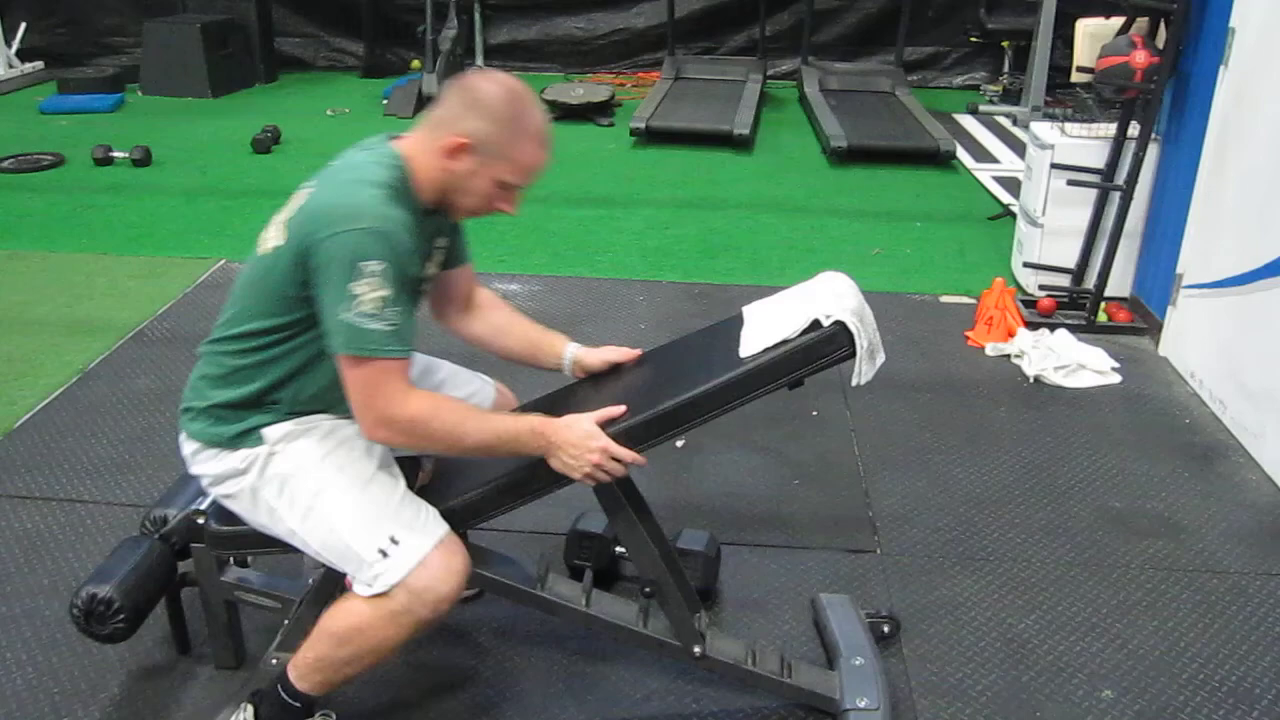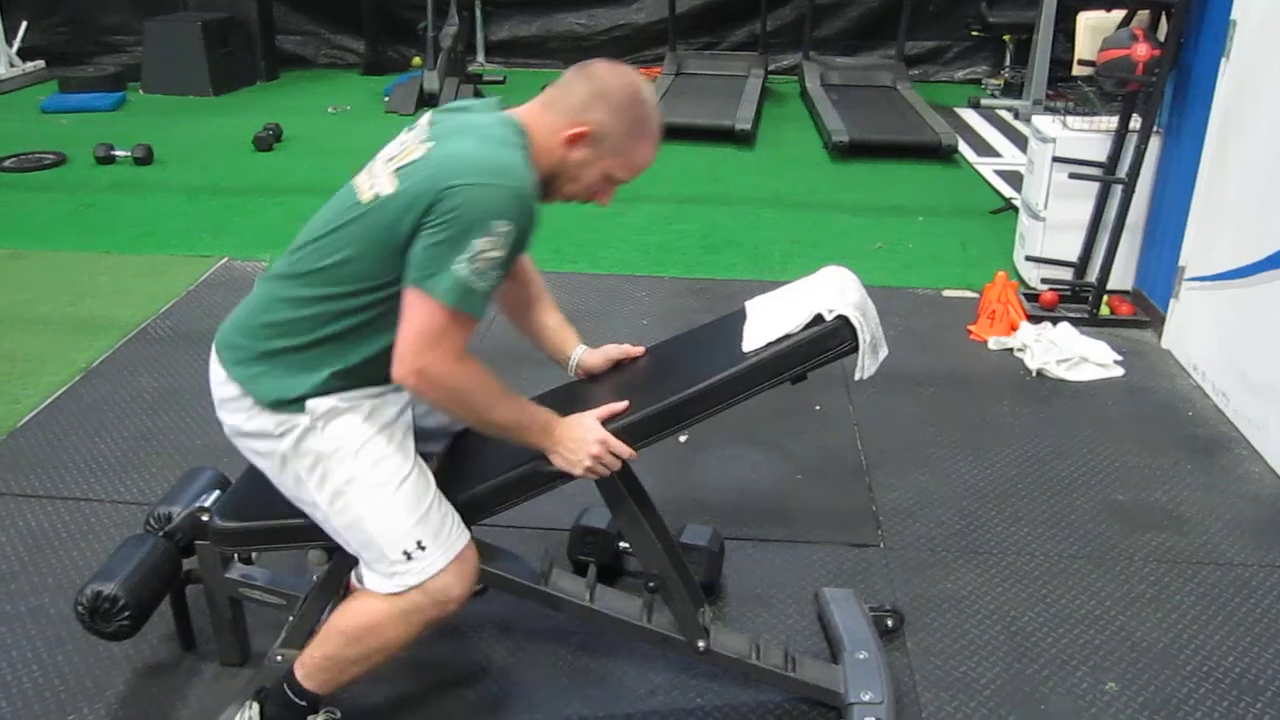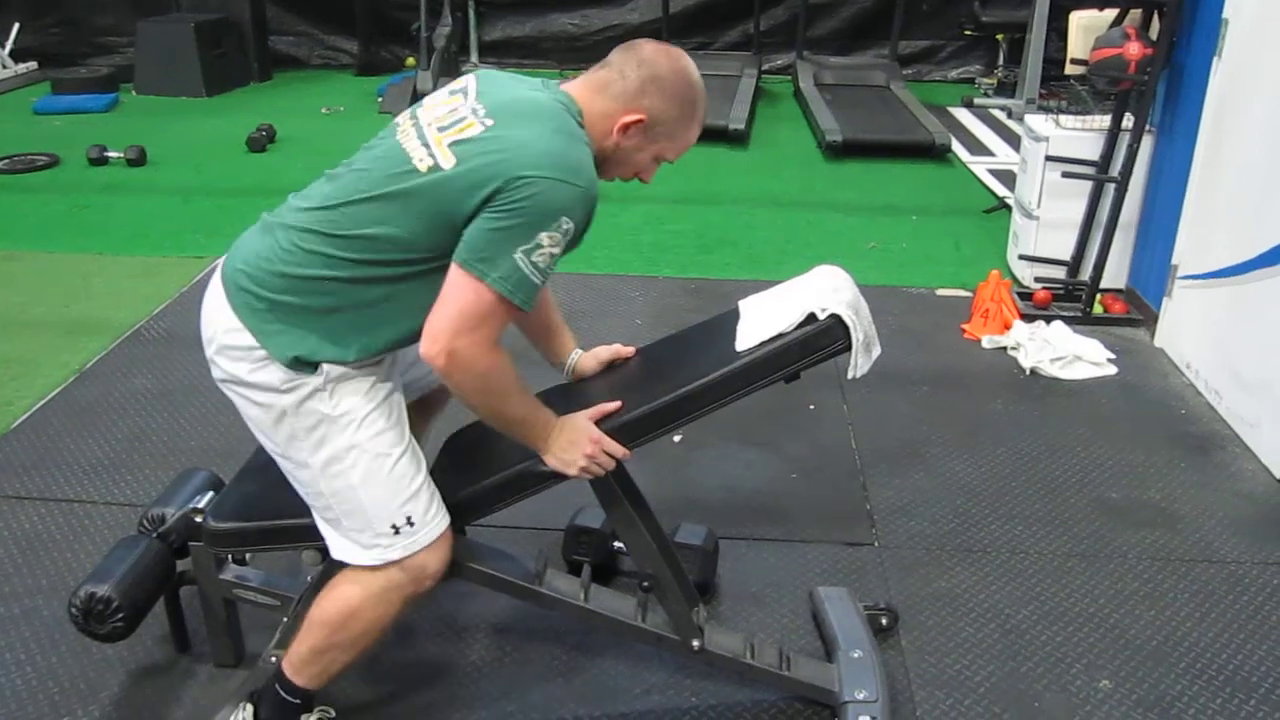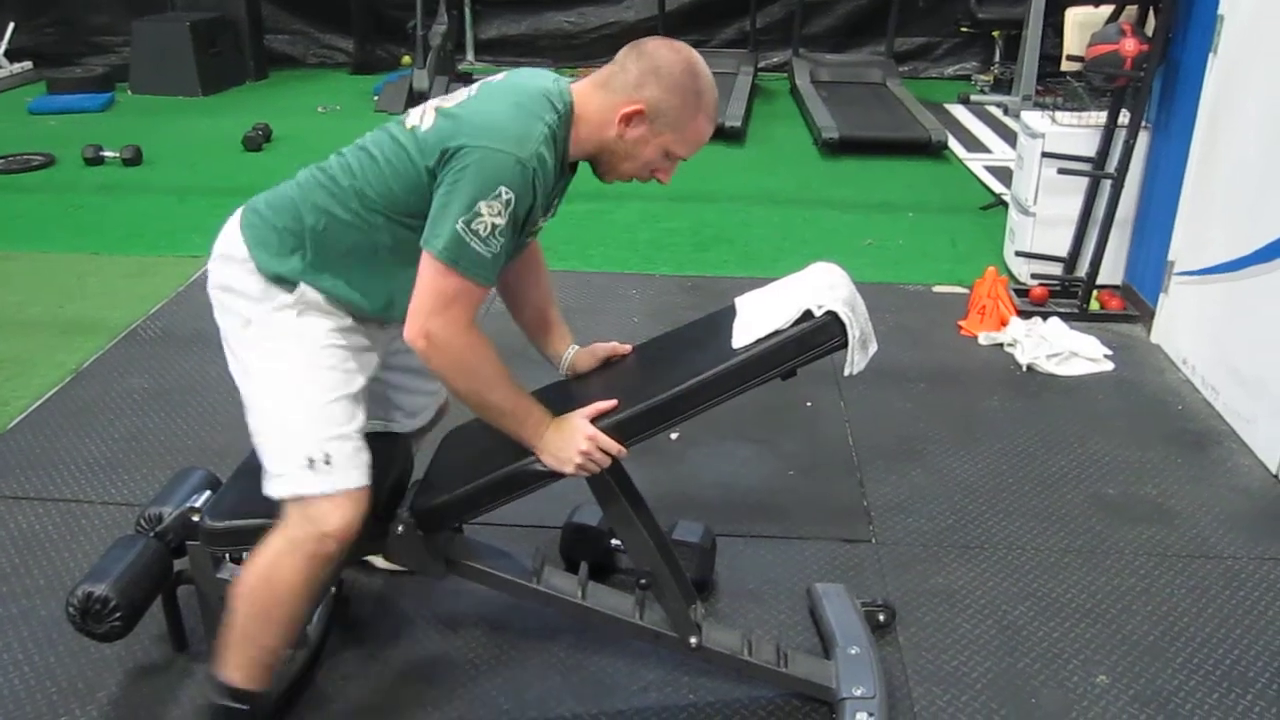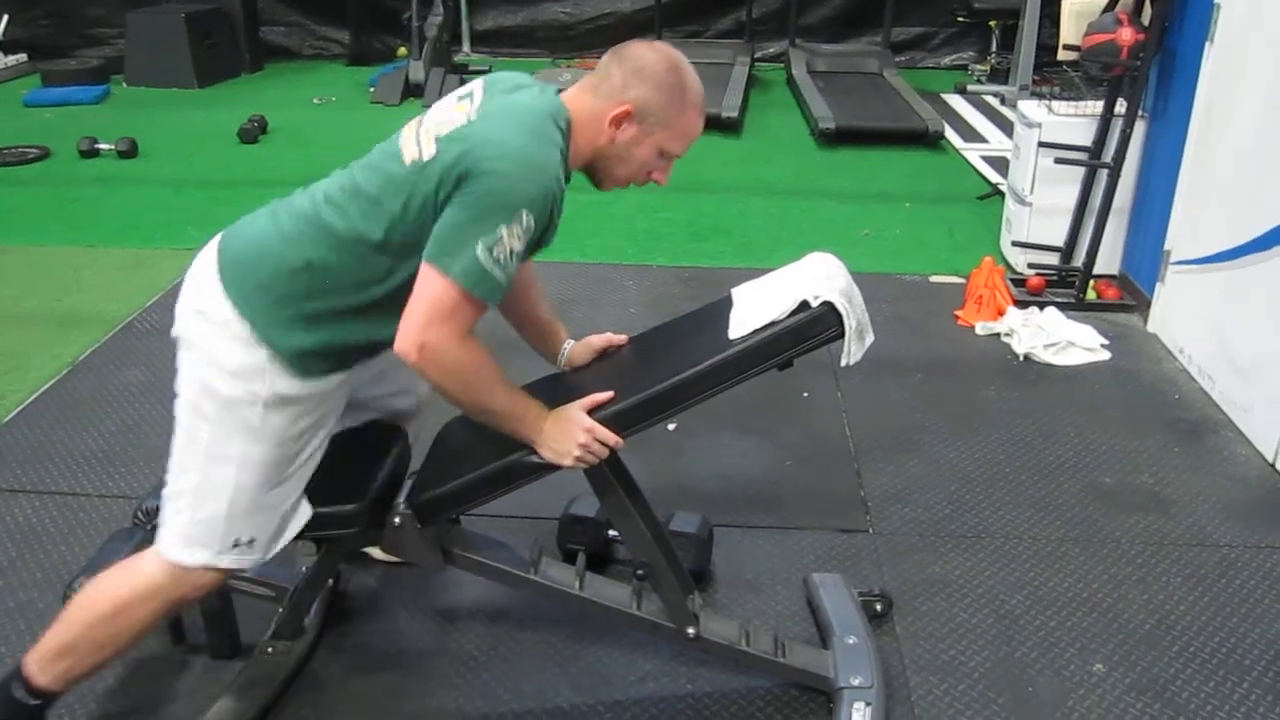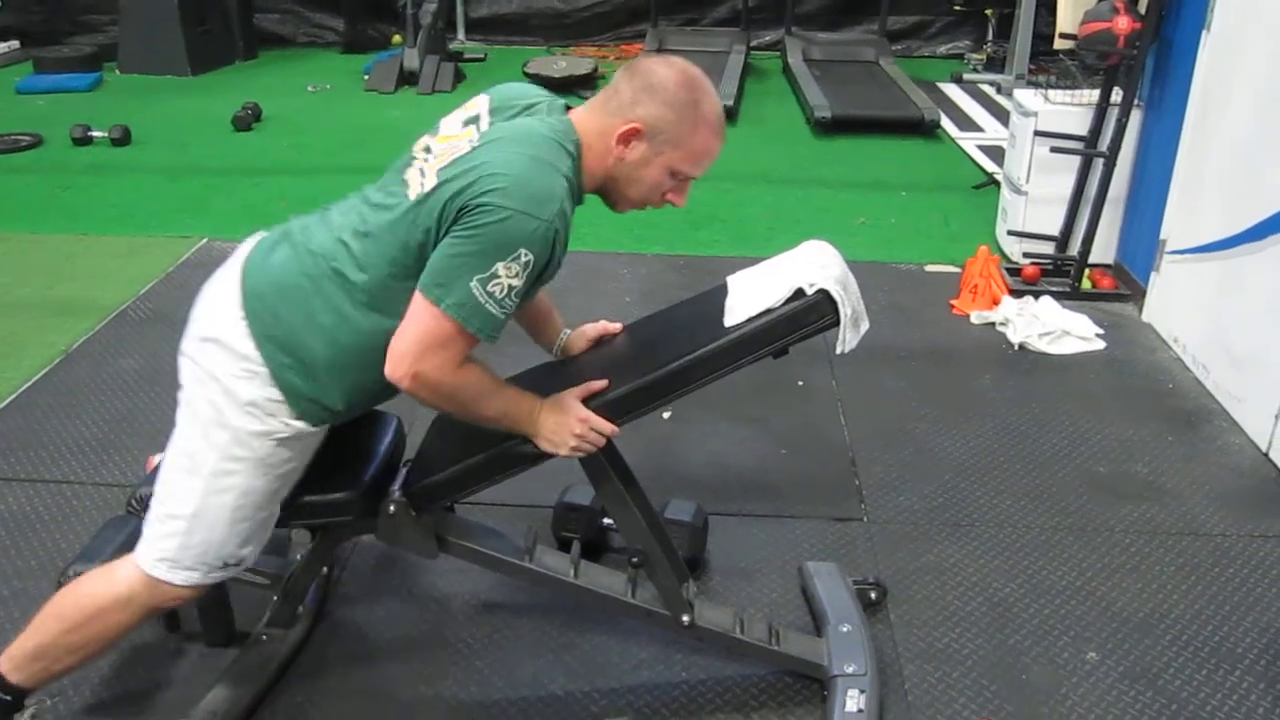
dt=0.3s
person 1, frame 1
left shoulder: (418, 176)
right shoulder: (363, 224)
left elbow: (460, 302)
right elbow: (385, 414)
left wrist: (570, 355)
right wrist: (546, 438)
right hip: (254, 434)
left knee: (492, 406)
right knee: (431, 580)
left ankle: (377, 557)
person 1, frame 2
left shoulder: (479, 124)
right shoulder: (489, 186)
left elbow: (510, 273)
right elbow: (424, 367)
left wrist: (579, 355)
right wrist: (552, 434)
left hip: (346, 354)
right hip: (291, 398)
left knee: (496, 414)
right knee: (442, 581)
left ankle: (388, 553)
person 1, frame 3
left shoulder: (509, 91)
right shoulder: (556, 177)
right elbow: (453, 348)
left wrist: (570, 357)
right wrist: (549, 437)
left hip: (282, 285)
right hip: (282, 344)
left knee: (426, 392)
right knee: (411, 556)
left ankle: (337, 507)
person 1, frame 4
left shoulder: (544, 96)
right shoulder: (507, 149)
left elbow: (515, 247)
right elbow: (435, 329)
left wrist: (566, 354)
right wrist: (542, 433)
left hip: (353, 280)
right hip: (278, 284)
left knee: (414, 412)
right knee: (330, 513)
person 1, frame 5
left shoulder: (519, 95)
right shoulder: (527, 172)
right elbow: (425, 344)
left wrist: (562, 348)
right wrist: (541, 428)
left hip: (266, 262)
right hip: (256, 333)
left knee: (404, 405)
right knee: (194, 564)
person 1, frame 6
left shoulder: (524, 105)
right shoulder: (528, 201)
right elbow: (418, 365)
left wrist: (560, 340)
right wrist: (538, 420)
left hip: (273, 277)
right hip: (265, 364)
right knee: (171, 576)
left ankle: (178, 464)
